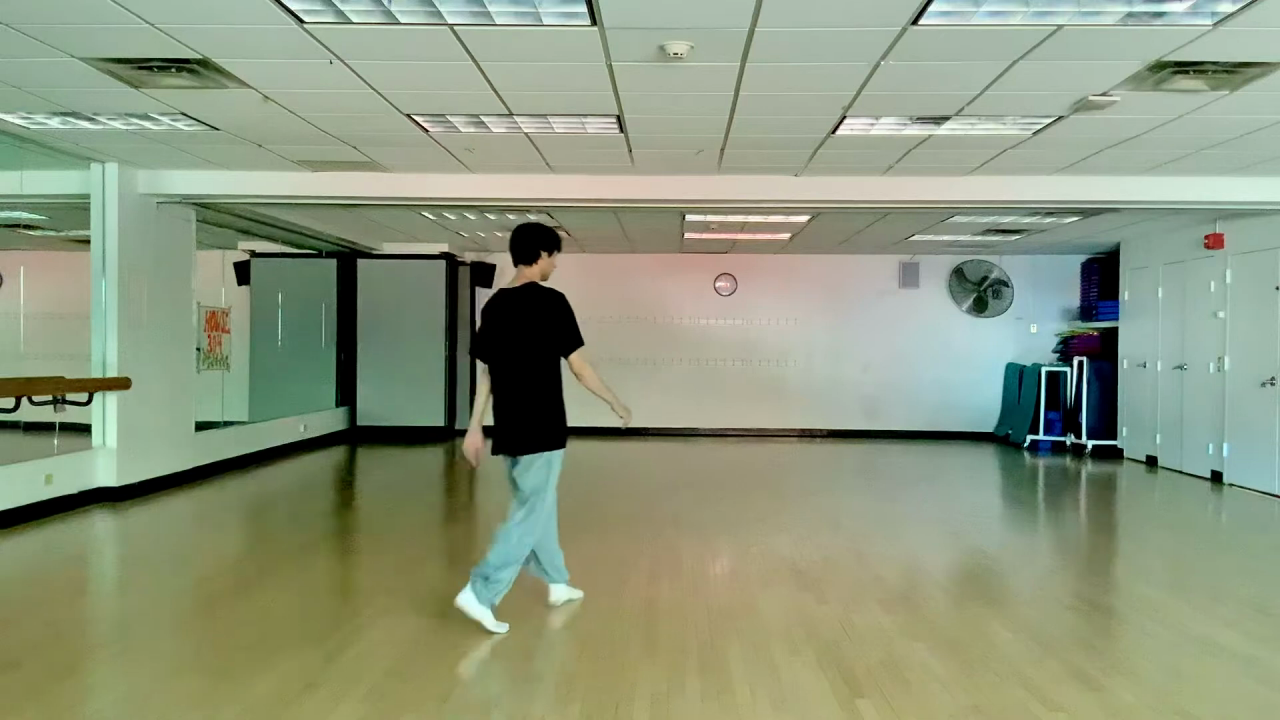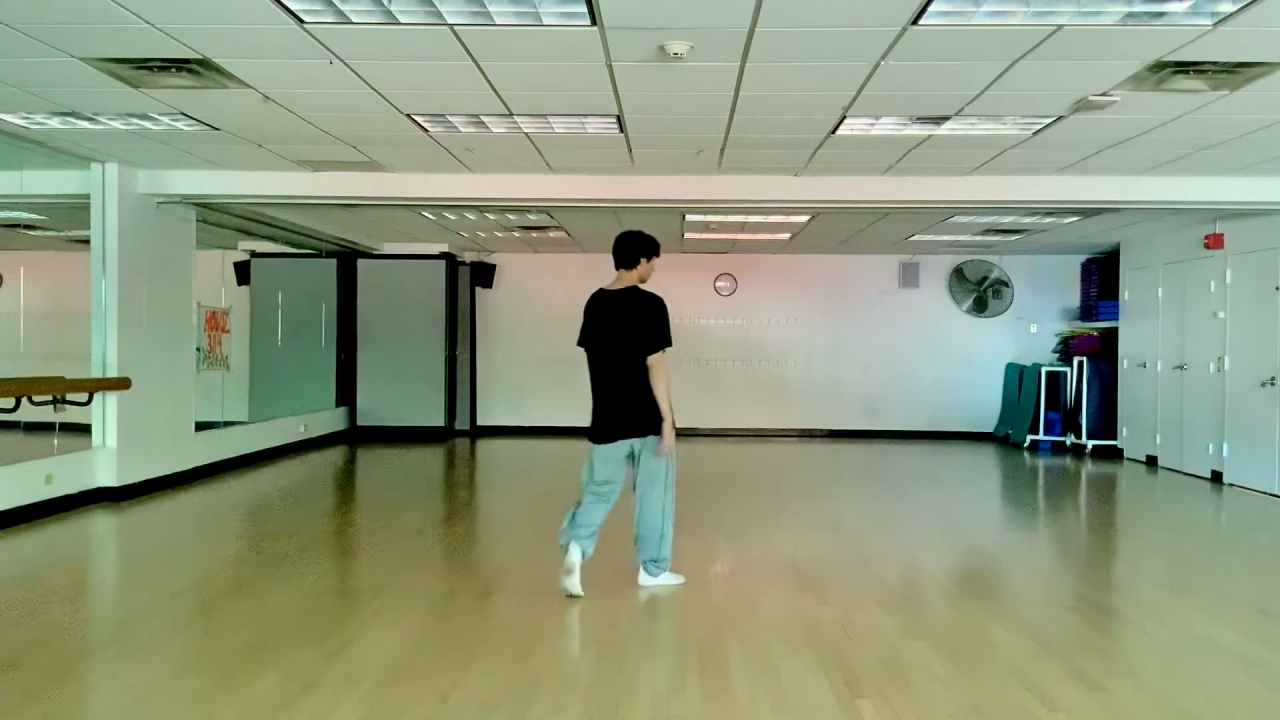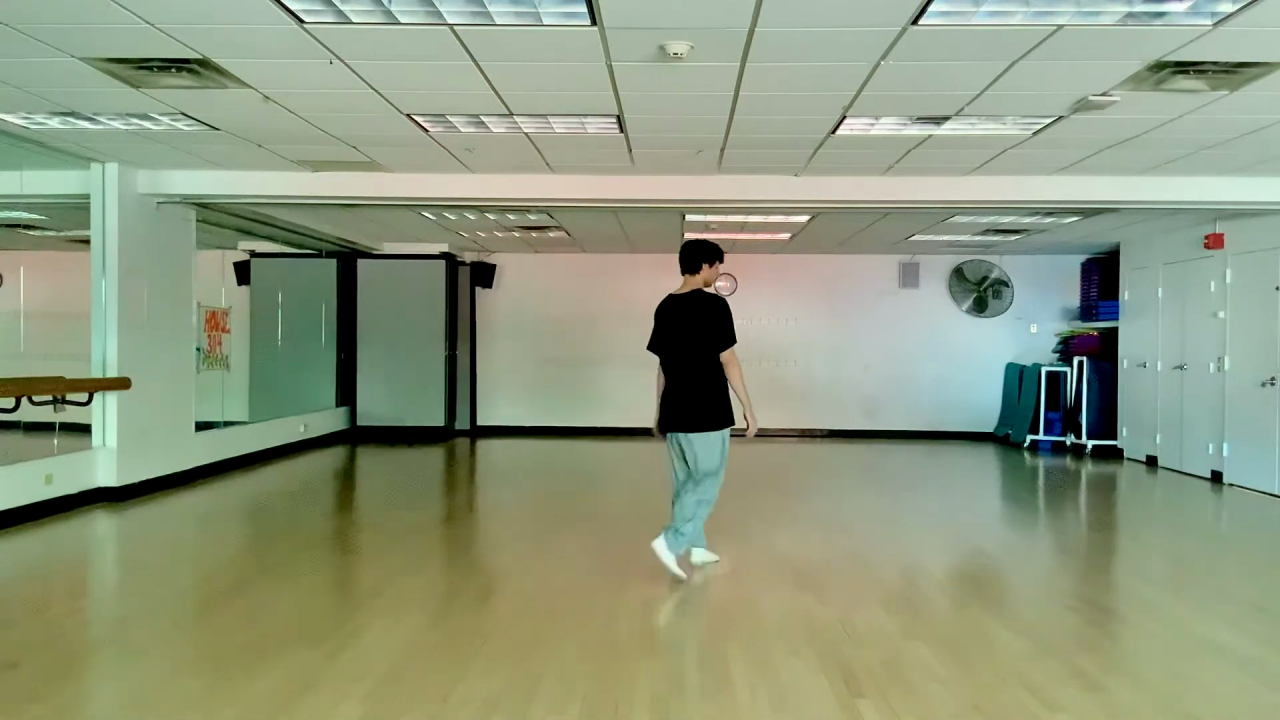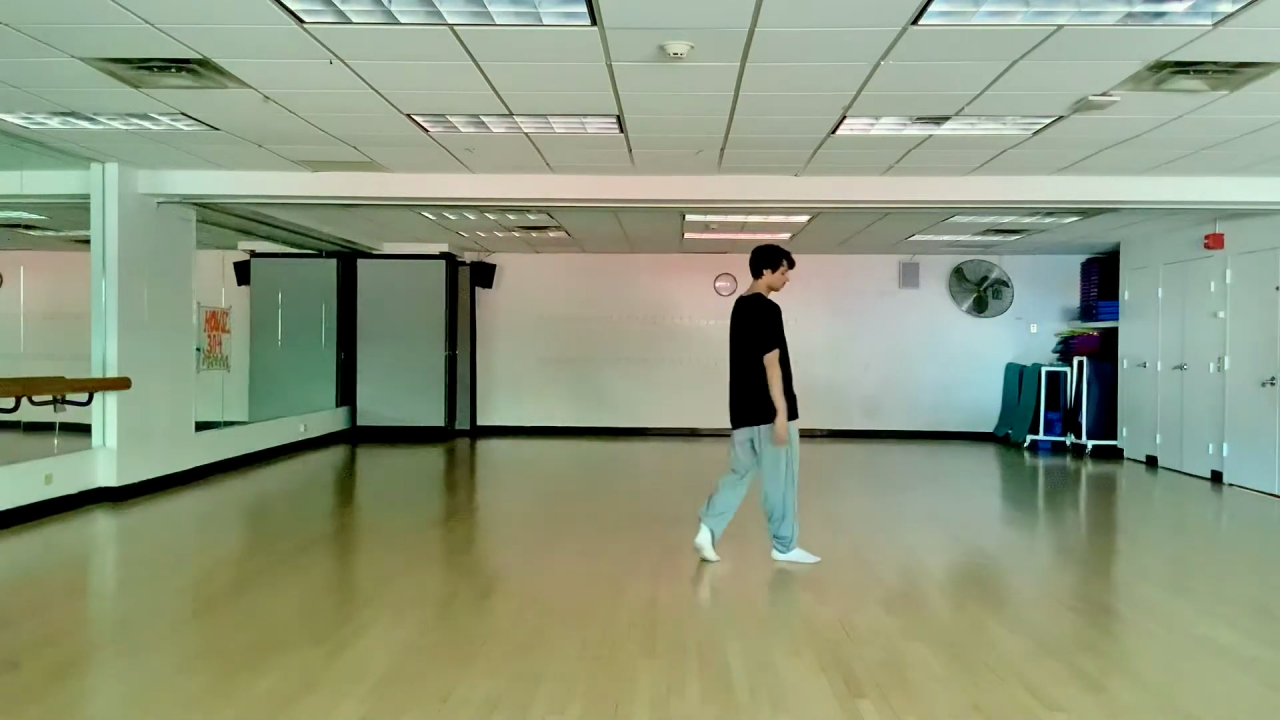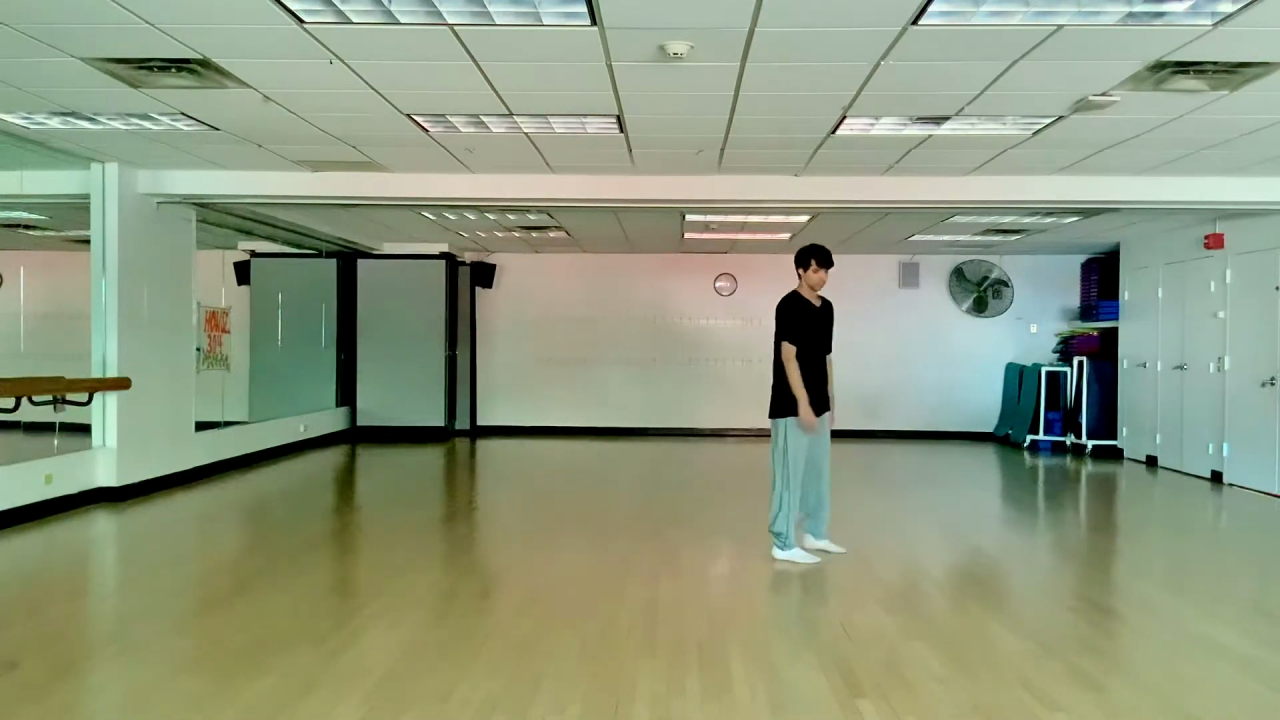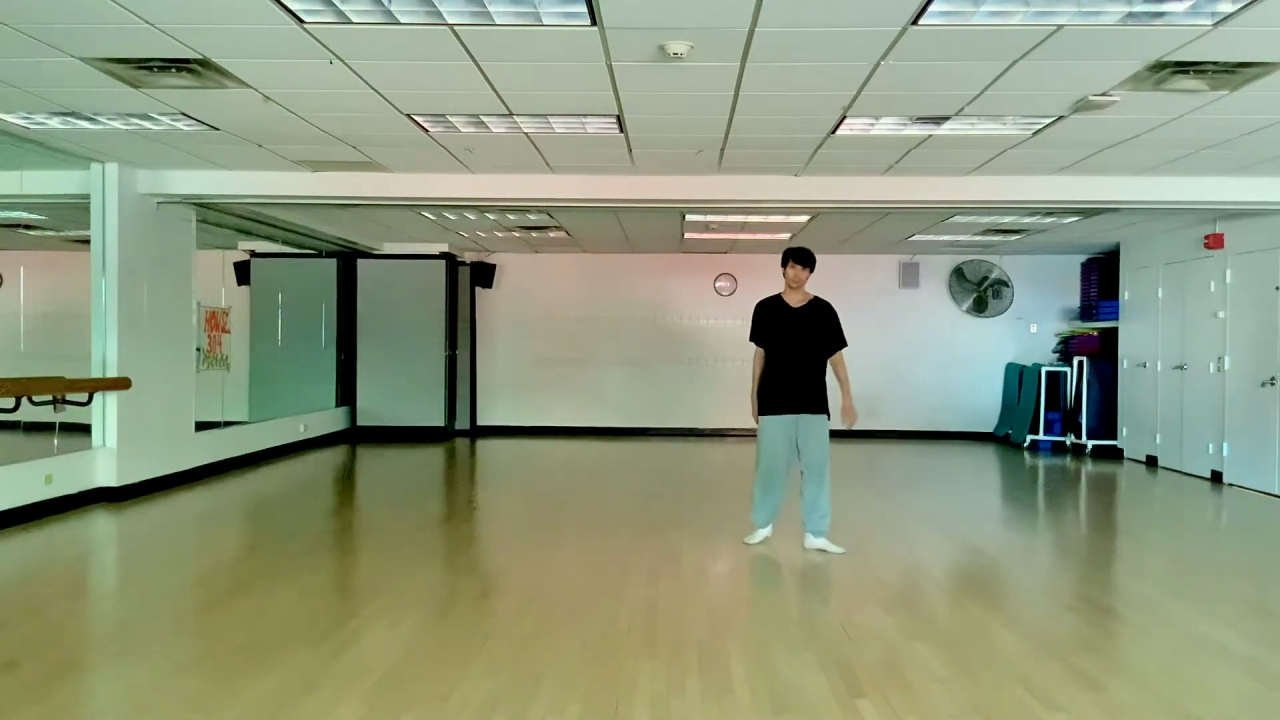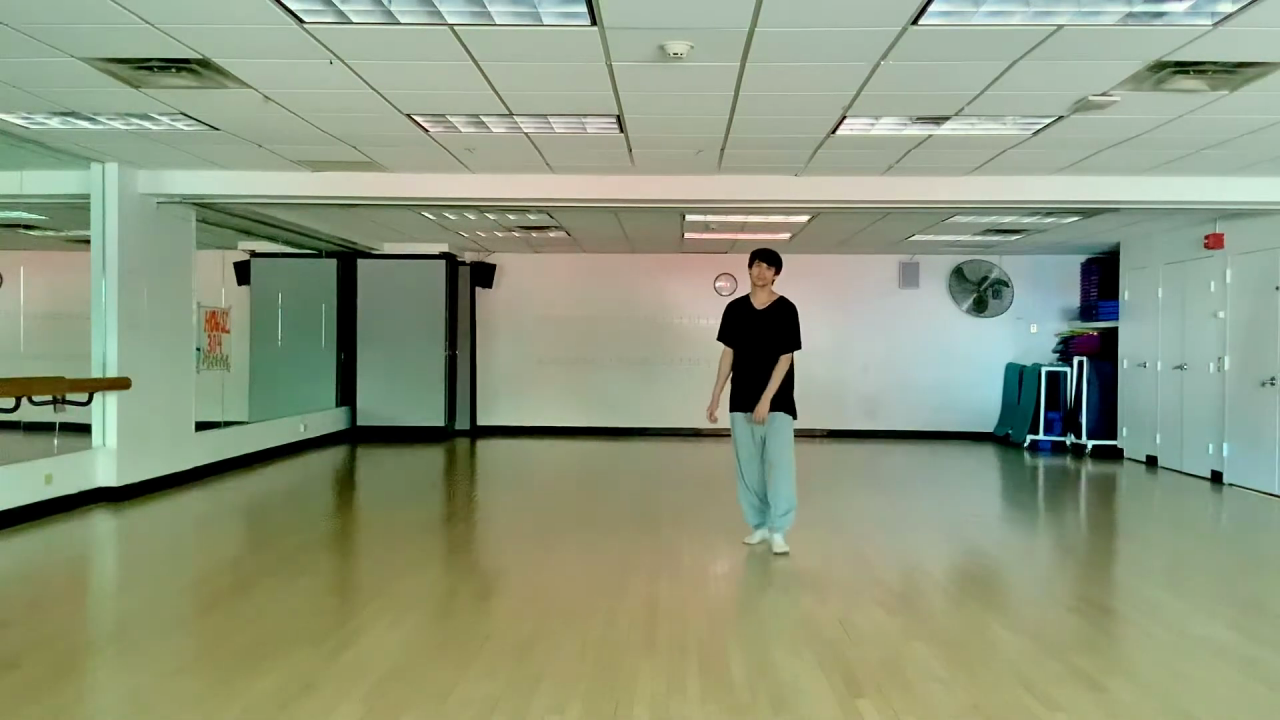
dt=0.7s
person 1, frame 1
left shoulder: (494, 305)
right shoulder: (550, 302)
left elbow: (485, 372)
right elbow: (578, 365)
left wrist: (475, 427)
right wrist: (615, 403)
left hip: (509, 427)
right hip: (541, 427)
left knee: (539, 506)
right knee: (530, 513)
left ankle: (557, 582)
right ankle: (479, 593)
person 1, frame 2
left shoulder: (594, 303)
right shoulder: (649, 304)
right elbow: (657, 366)
right wrist: (668, 420)
left hip: (606, 418)
right hip: (646, 417)
left knee: (598, 491)
right knee: (655, 493)
left ankle: (574, 550)
right ankle: (654, 568)
person 1, frame 3
left shoulder: (665, 308)
right shoulder: (714, 305)
left elbow: (662, 364)
right elbow: (728, 360)
left wrist: (659, 409)
right wrist: (748, 406)
left hip: (674, 412)
right hip: (708, 412)
left knee: (685, 482)
right knee: (706, 483)
left ankle: (696, 546)
right ankle: (670, 541)
person 1, frame 4
left shoulder: (741, 306)
right shoulder: (767, 310)
right elbow: (772, 363)
right wrist: (783, 412)
left hip: (744, 408)
right hip: (766, 410)
left knee: (739, 473)
right knee: (781, 478)
left ankle: (708, 530)
right ankle: (785, 547)
person 1, frame 5
left shoulder: (826, 307)
right shoulder: (790, 305)
right elbow: (788, 357)
left wrist: (827, 402)
right wrist: (803, 402)
left hip: (818, 406)
right hip: (793, 407)
left knee: (818, 473)
right knee: (790, 475)
left ankle: (815, 535)
right ankle: (784, 545)
person 1, frame 6
left shoulder: (823, 310)
right shoulder: (765, 308)
left elbow: (835, 357)
right elbow: (760, 354)
left wrist: (847, 398)
right wrist: (754, 397)
left hip: (812, 404)
right hip: (774, 403)
left knee: (817, 468)
right knee: (769, 466)
left ankle: (815, 534)
right ankle: (762, 525)
person 1, frame 7
left shoulder: (786, 309)
right shoulder: (734, 309)
left elbow: (785, 359)
right elbow: (728, 354)
left wrist: (766, 399)
right wrist: (715, 396)
left hip: (776, 402)
right hip: (741, 401)
left knee: (780, 465)
right knee: (747, 467)
left ankle: (779, 531)
right ankle: (760, 525)
